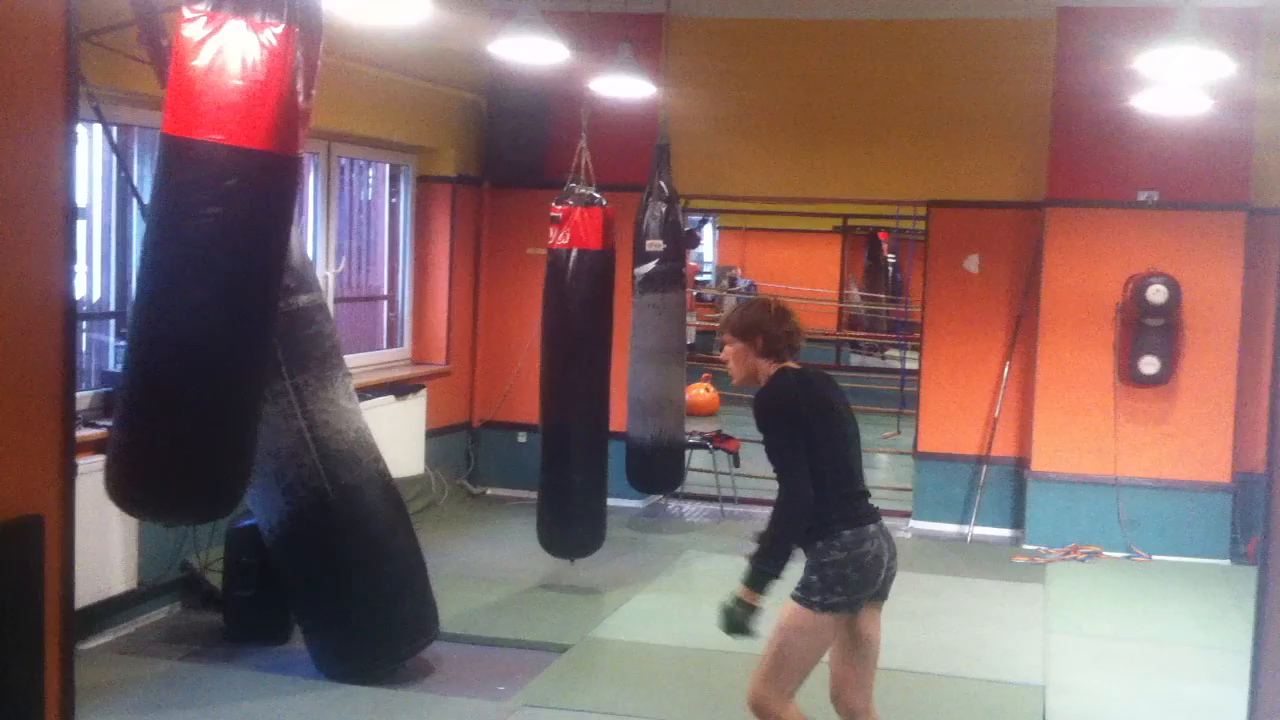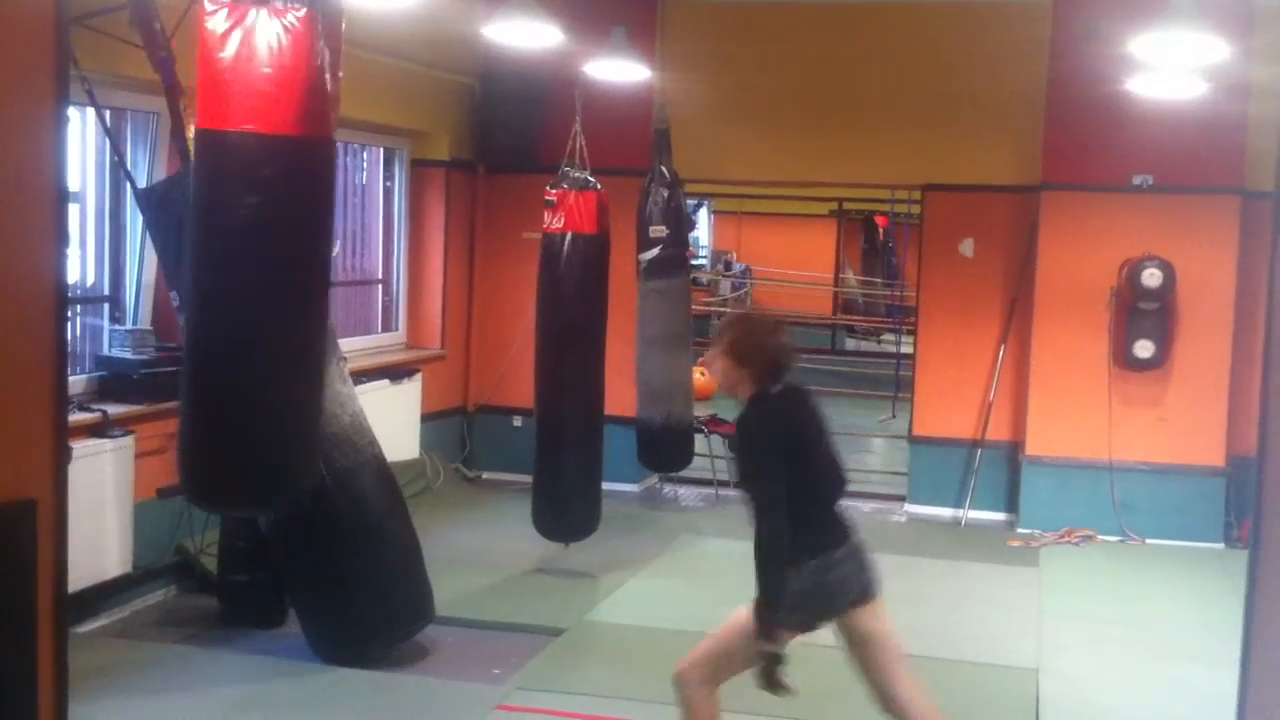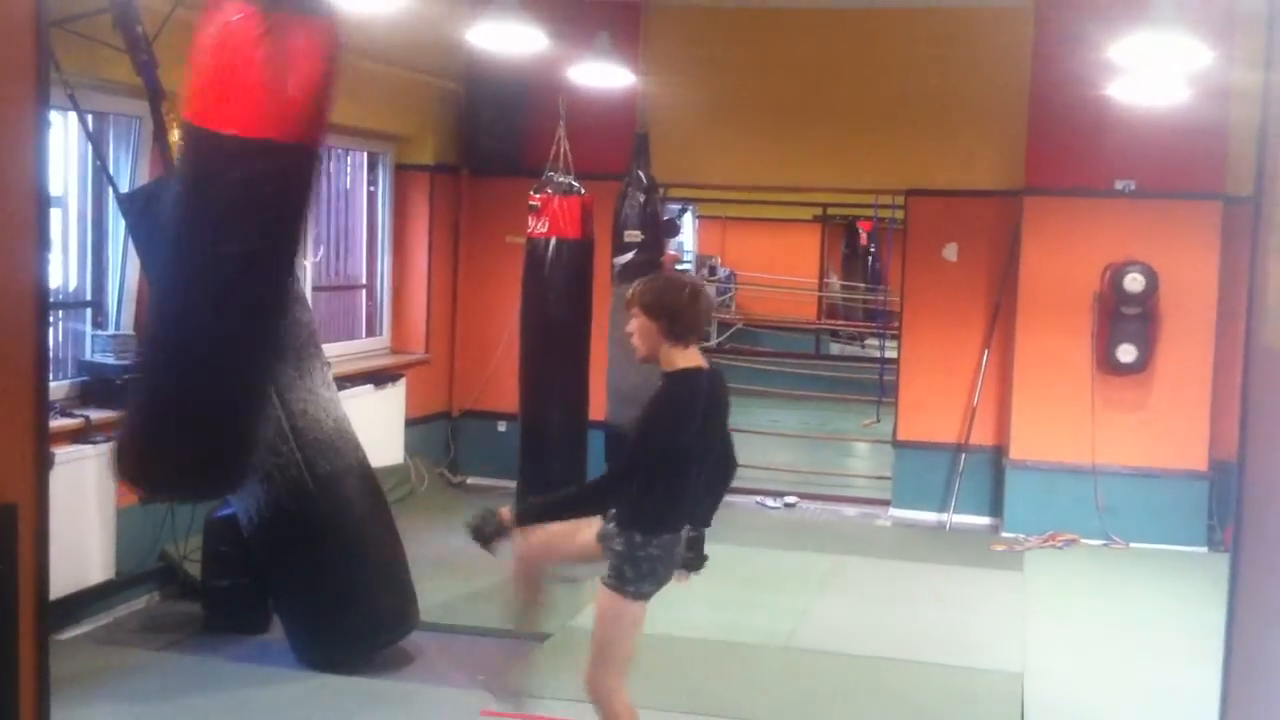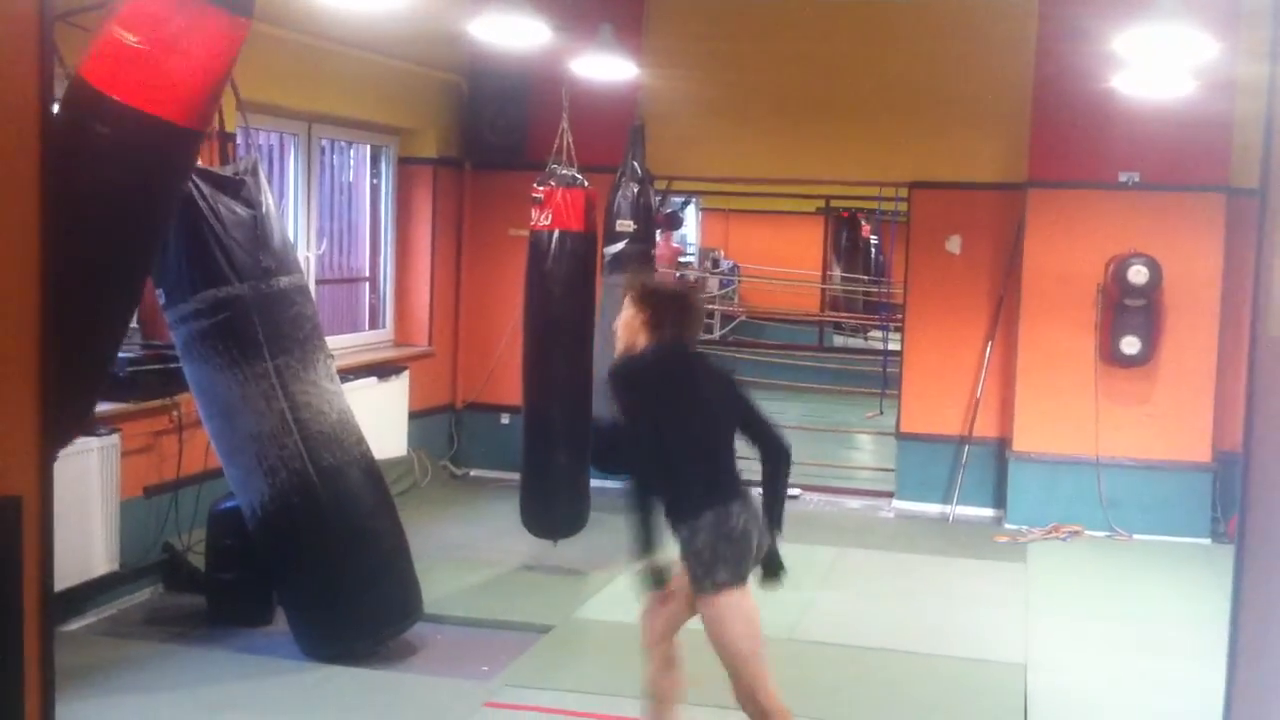
dt=0.7s
person 1, frame 1
left shoulder: (775, 398)
right shoulder: (820, 387)
left elbow: (796, 497)
left wrist: (751, 588)
right wrist: (775, 541)
left hip: (837, 559)
right hip: (875, 547)
person 1, frame 2
left shoulder: (758, 424)
right shoulder: (793, 403)
left elbow: (771, 529)
left wrist: (768, 636)
left hip: (806, 576)
right hip: (847, 563)
left knee: (692, 678)
person 1, frame 3
left shoulder: (678, 400)
right shoulder: (709, 381)
left elbow: (614, 485)
right elbow: (722, 466)
left wrist: (512, 517)
right wrist: (694, 531)
left hip: (643, 545)
right hip: (655, 529)
left knee: (604, 684)
right knee: (530, 545)
person 1, frame 4
left shoulder: (631, 373)
right shoulder: (709, 372)
left elbow: (643, 465)
right elbow: (776, 452)
left wrist: (650, 558)
right wrist: (768, 534)
left hip: (708, 532)
right hip: (739, 524)
right knee: (656, 628)
